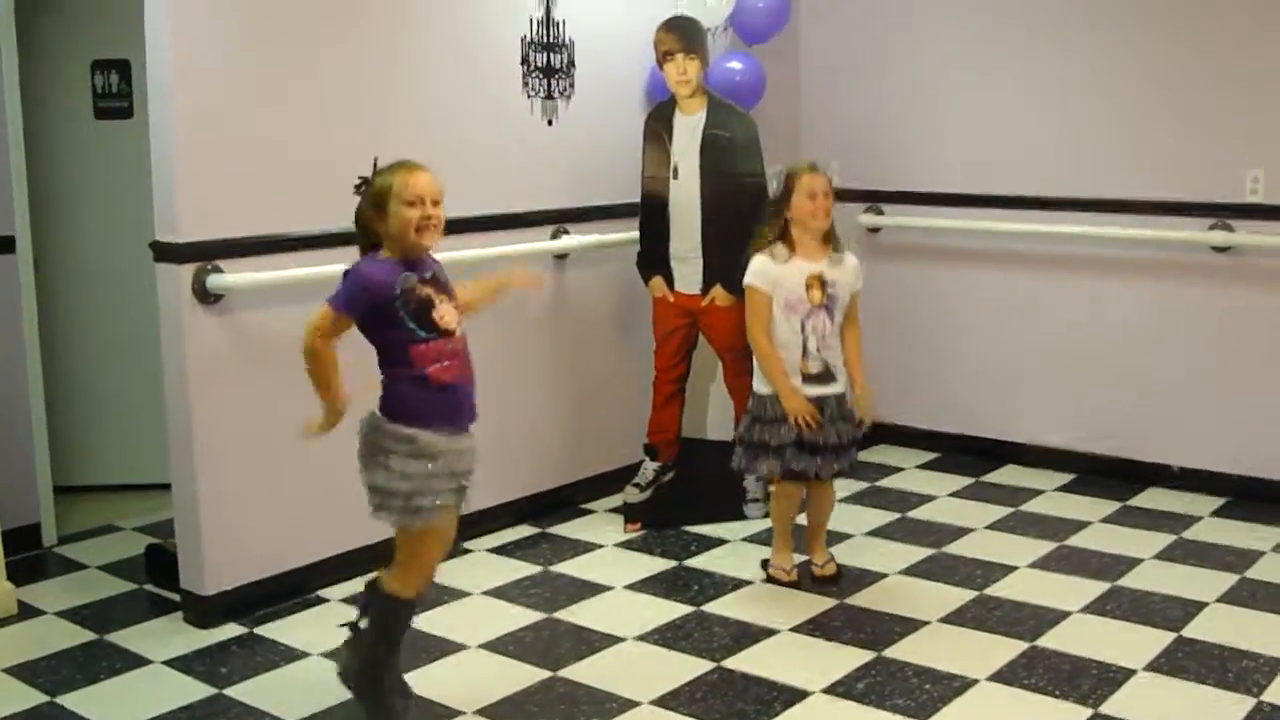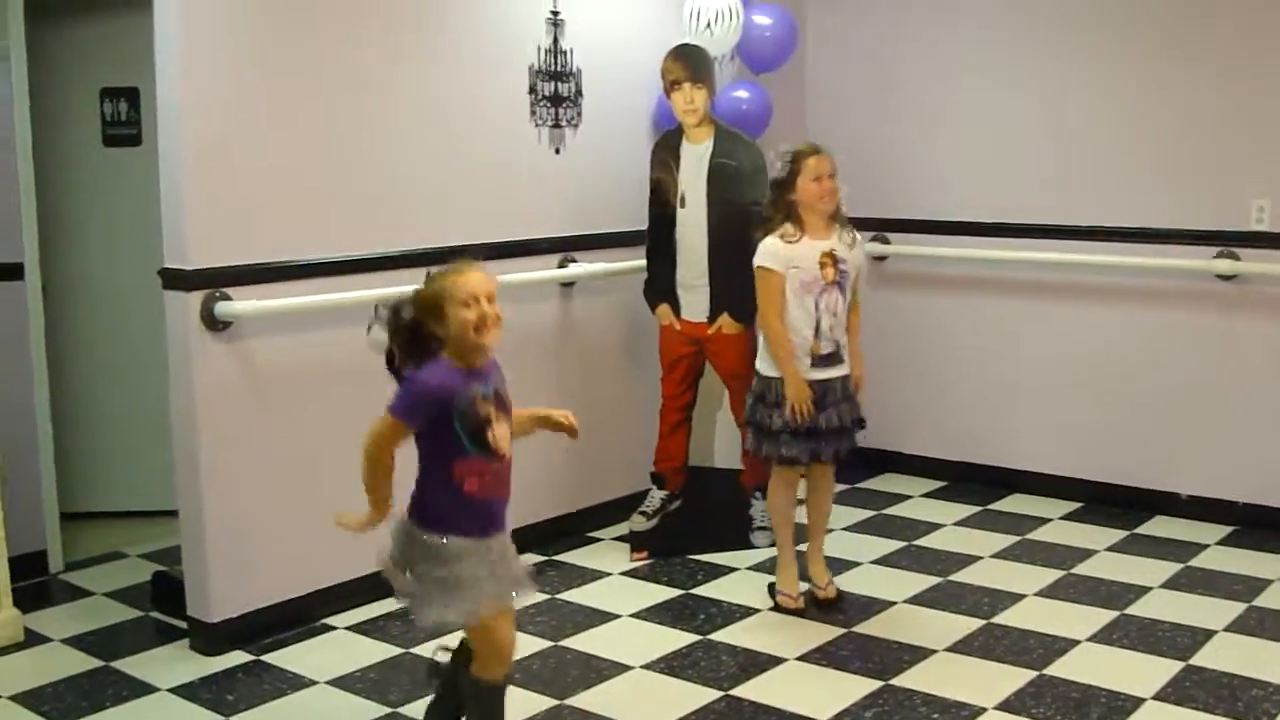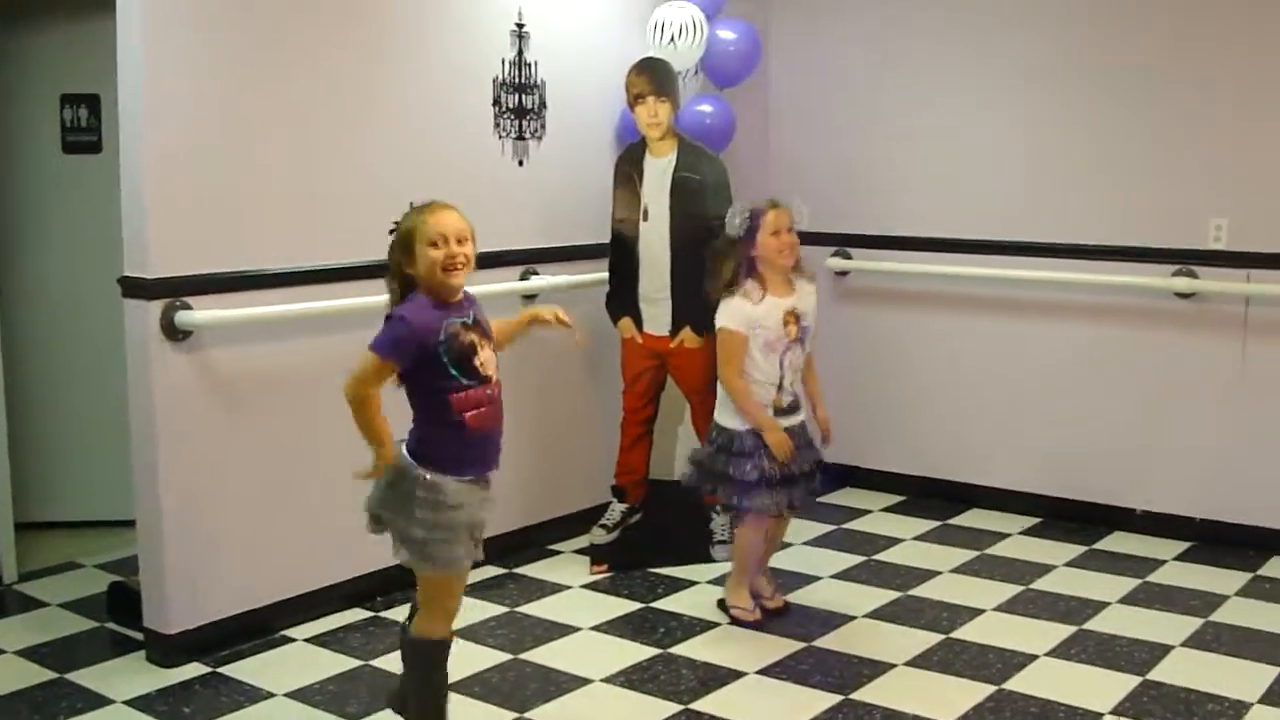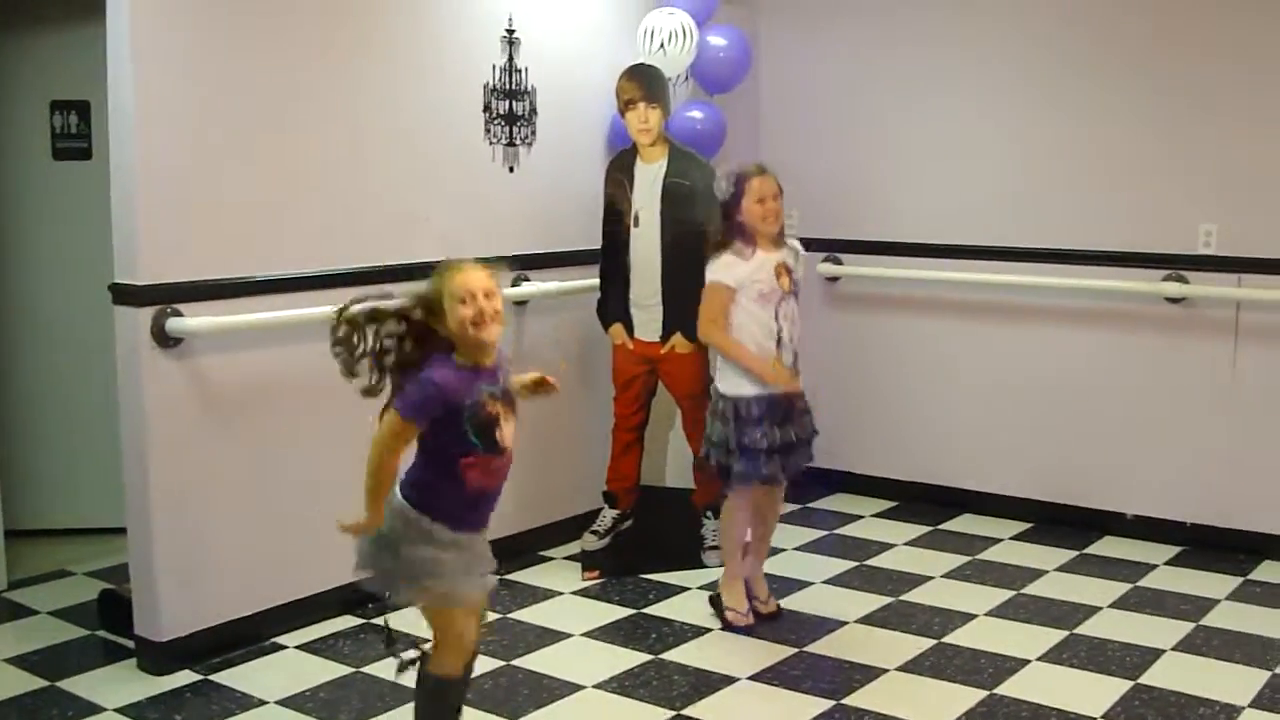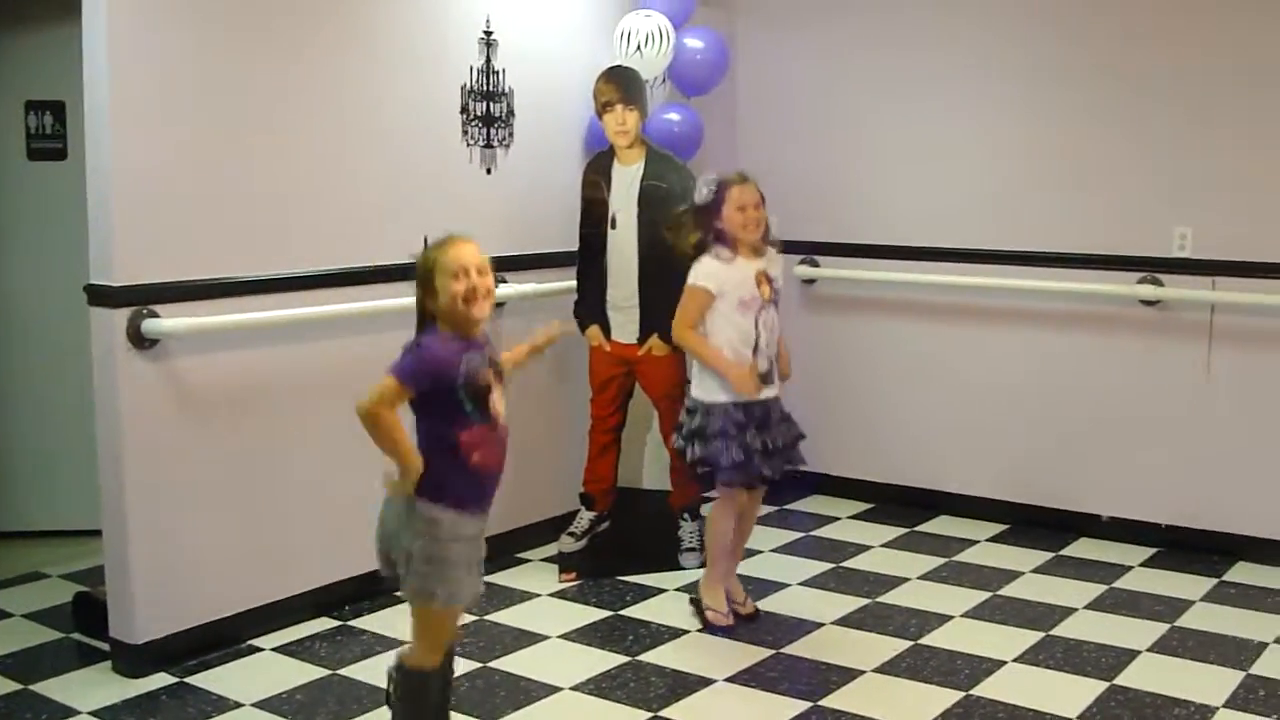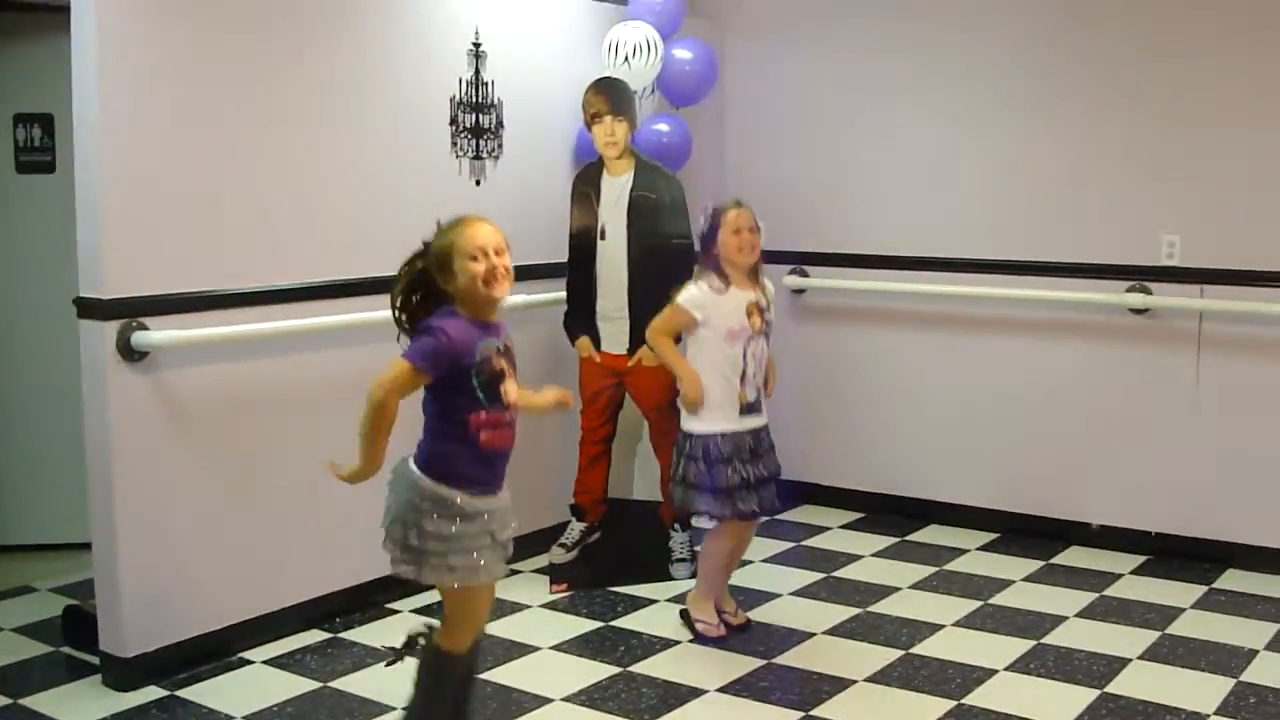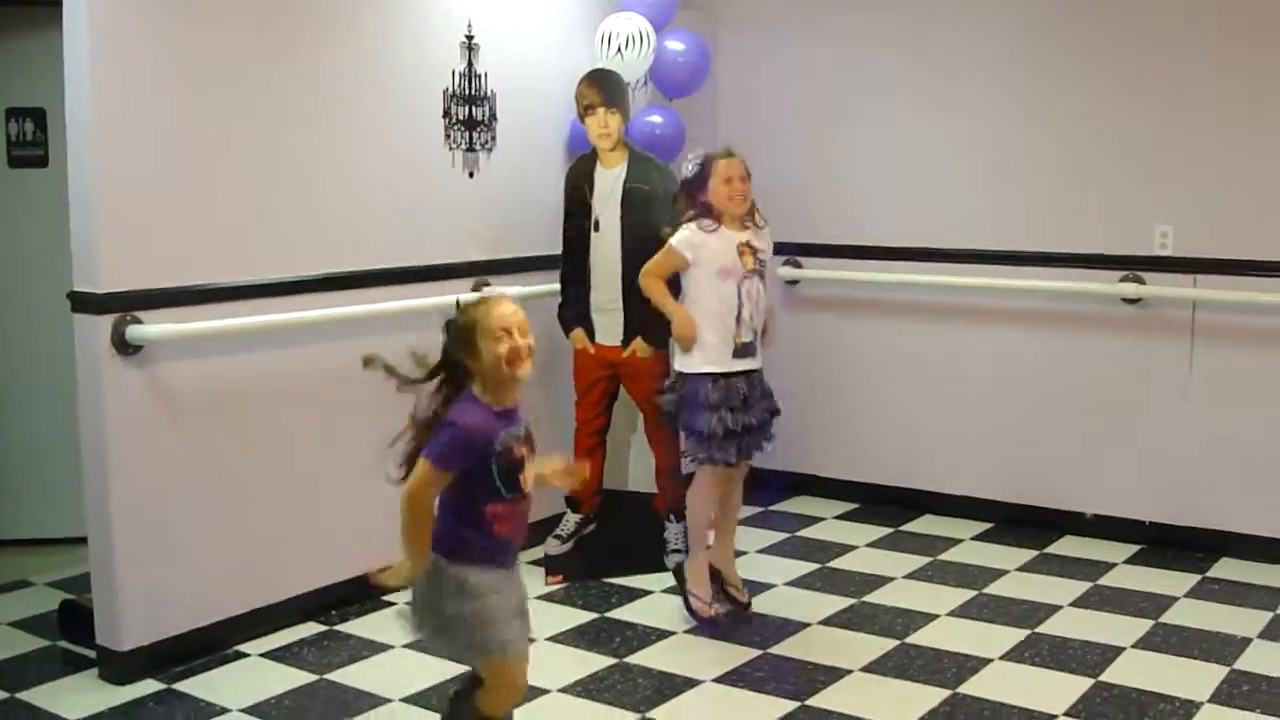
dt=0.2s
person 1, frame 1
left shoulder: (735, 124)
right shoulder: (657, 123)
left elbow: (753, 208)
right elbow: (650, 200)
left wrist: (733, 279)
right wrist: (650, 269)
left hip: (720, 283)
right hip: (669, 282)
left knee: (740, 378)
right knee: (667, 375)
left ankle: (752, 468)
right ankle: (659, 459)
person 1, frame 2
left shoulder: (741, 153)
right shoulder: (664, 151)
left elbow: (758, 236)
right elbow: (657, 230)
left wrist: (740, 309)
right wrist: (657, 297)
left hip: (727, 311)
right hip: (677, 311)
left knee: (747, 406)
right knee: (674, 403)
left ankle: (758, 494)
right ankle: (666, 487)
person 1, frame 3
left shoulder: (705, 167)
right shoulder: (628, 164)
left elbow: (721, 250)
right elbow: (620, 242)
left wrist: (702, 321)
right wrist: (619, 311)
left hip: (689, 326)
right hip: (639, 324)
left knee: (708, 420)
right knee: (635, 416)
left ankle: (719, 509)
right ankle: (626, 500)
person 1, frame 4
left shoulder: (695, 173)
right shoulder: (618, 171)
left elbow: (711, 255)
right elbow: (610, 249)
left wrist: (693, 327)
right wrist: (610, 317)
left hip: (680, 331)
right hip: (630, 329)
left knee: (698, 426)
right knee: (626, 422)
left ankle: (710, 514)
right ankle: (618, 506)
person 1, frame 5
left shoulder: (672, 175)
right shoulder: (595, 173)
left elbow: (688, 257)
right elbow: (587, 251)
left wrist: (670, 329)
right wrist: (587, 317)
left hip: (656, 332)
right hip: (606, 331)
left knee: (675, 428)
right knee: (603, 424)
left ankle: (687, 516)
right ankle: (595, 508)
person 1, frame 6
left shoulder: (662, 186)
right shoulder: (585, 184)
left elbow: (680, 268)
right elbow: (577, 261)
right wrist: (576, 329)
left hip: (647, 343)
right hip: (596, 342)
left knee: (665, 438)
right knee: (593, 435)
left ankle: (677, 527)
right ankle: (585, 519)
person 1, frame 7
left shoulder: (655, 177)
right shoulder: (578, 175)
right elbow: (571, 253)
left wrist: (654, 331)
right wrist: (571, 320)
left hip: (641, 335)
right hip: (590, 334)
left knee: (660, 429)
right knee: (588, 427)
left ankle: (673, 518)
right ankle: (581, 511)
person 2, frame 1
left shoulder: (427, 265)
right shoulder: (372, 277)
right elbow: (316, 339)
left wrist: (500, 283)
right wrist: (333, 402)
left hip: (449, 434)
right hip: (409, 436)
left knee: (432, 553)
right knee: (418, 561)
left ankle: (372, 655)
right ankle: (369, 668)
person 2, frame 2
left shoulder: (488, 369)
right shoulder: (434, 383)
right elbow: (378, 444)
left wrist: (540, 417)
right wrist: (379, 509)
left hip: (485, 534)
right hip: (445, 539)
left knee: (491, 637)
right knee: (497, 646)
person 2, frame 3
left shoulder: (466, 302)
right shoulder: (412, 320)
right elbow: (359, 386)
left wrist: (531, 315)
right wrist: (384, 453)
left hip: (469, 477)
right hip: (434, 480)
left knee: (440, 598)
right knee: (439, 605)
person 2, frame 4
left shoulder: (491, 365)
right shoulder: (440, 381)
right elbow: (386, 444)
left wrist: (521, 386)
right wrist: (373, 517)
left hip: (464, 525)
right hip: (428, 527)
left knee: (468, 634)
right knee: (457, 640)
person 2, frame 5
left shoulder: (477, 340)
right shoulder: (434, 351)
right elbow: (373, 406)
left wrist: (532, 346)
right wrist: (409, 466)
left hip: (468, 513)
right hip: (432, 515)
left knee: (441, 632)
right knee: (435, 639)
person 2, frame 6
left shoulder: (491, 327)
right shoulder: (449, 334)
right elbow: (384, 393)
left wrist: (537, 400)
right wrist: (369, 463)
left hip: (480, 496)
right hip: (444, 497)
left knee: (476, 614)
right knee: (466, 620)
person 2, frame 7
left shoulder: (509, 411)
right shoulder: (468, 424)
right elbow: (418, 494)
left wrist: (546, 474)
right wrist: (416, 563)
left hip: (494, 567)
right hip: (464, 575)
left knee: (504, 677)
person 3, frame 1
left shoulder: (846, 265)
right shoulder: (767, 264)
left elbow: (850, 328)
right elbow: (757, 335)
left wrist: (859, 385)
right wrist: (787, 391)
left hip: (829, 393)
right hip: (778, 394)
left knee: (823, 479)
right knee: (790, 482)
left ankle: (817, 547)
right ankle: (781, 550)
person 3, frame 2
left shoulder: (850, 243)
right shoulder: (776, 247)
left elbow: (851, 307)
right elbow: (770, 319)
left wrist: (855, 362)
right wrist: (791, 377)
left hip: (832, 376)
right hip: (784, 378)
left knee: (823, 466)
right knee: (786, 468)
left ankle: (816, 557)
right ankle: (786, 569)
person 3, frame 3
left shoulder: (805, 292)
right shoulder: (739, 304)
right elbow: (729, 374)
left wrist: (818, 408)
right wrist: (766, 427)
left hip: (789, 423)
right hip: (745, 427)
left knee: (782, 511)
right knee: (758, 513)
left ankle: (759, 577)
right ankle: (737, 589)
person 3, frame 4
left shoulder: (791, 253)
right shoulder: (729, 263)
right elbow: (709, 330)
right wrist: (759, 365)
left hip: (783, 395)
right hip: (744, 396)
left knee: (775, 485)
right knee: (747, 488)
left ankle: (754, 573)
right ankle: (730, 583)
person 3, frame 5
left shoulder: (771, 260)
right shoulder: (712, 268)
right elbow: (682, 330)
left wrist: (781, 352)
right wrist: (728, 369)
left hip: (762, 397)
right hip: (721, 400)
left knee: (755, 490)
right knee: (732, 491)
left ankle: (728, 577)
right ankle: (710, 585)
person 3, frame 6
left shoulder: (763, 289)
right shoulder: (703, 293)
right elbow: (655, 333)
left wrist: (769, 367)
right wrist: (686, 374)
left hip: (752, 425)
right hip: (711, 427)
left knee: (749, 517)
right knee: (730, 518)
left ankle: (718, 592)
right ankle: (700, 600)
person 3, frame 7
left shoulder: (760, 236)
right shoulder: (695, 237)
right elbow: (648, 276)
left wrist: (765, 316)
right wrist: (678, 315)
left hip: (747, 369)
right hip: (704, 372)
left knee: (738, 467)
right knee: (712, 468)
left ankle: (724, 560)
right ankle: (696, 565)
